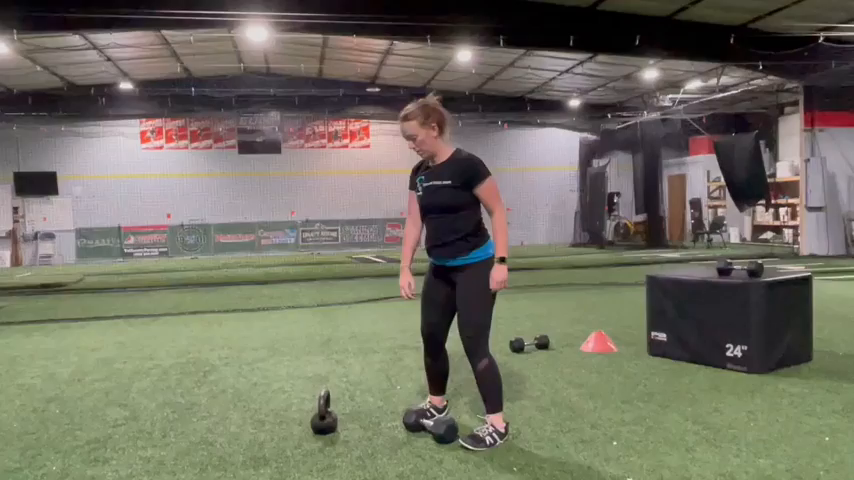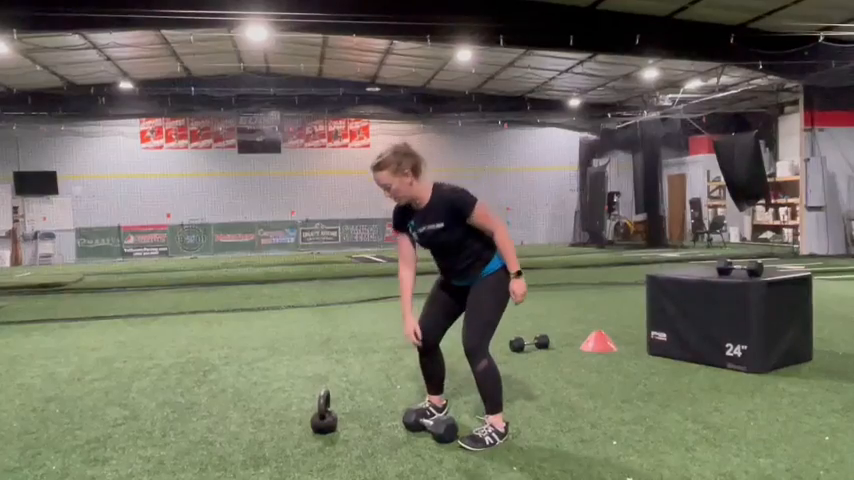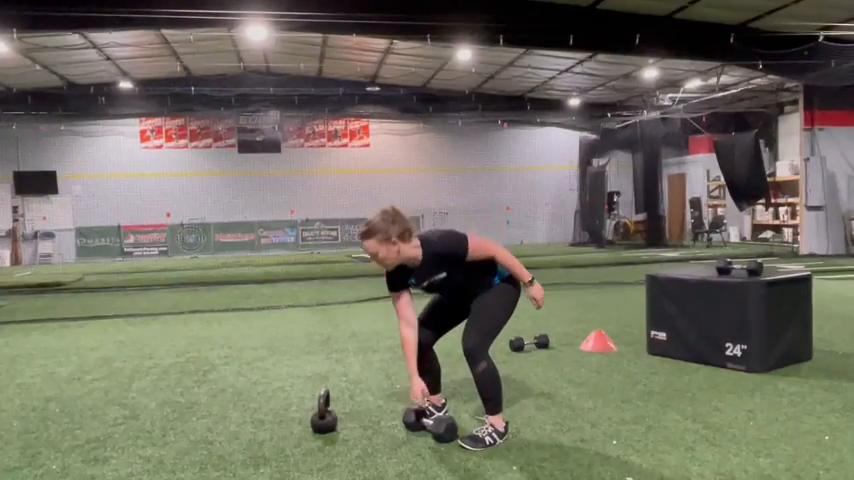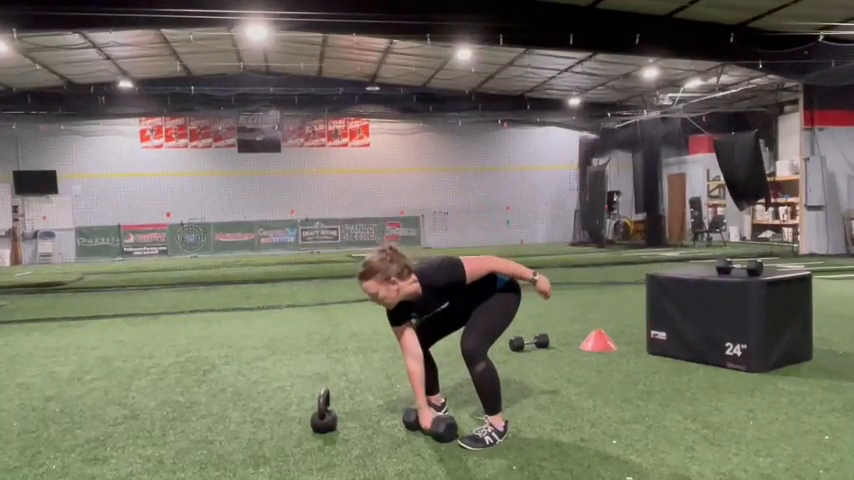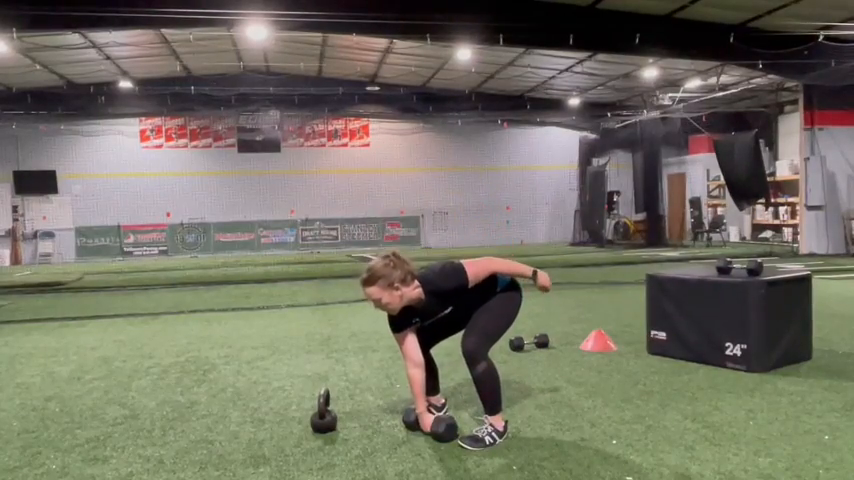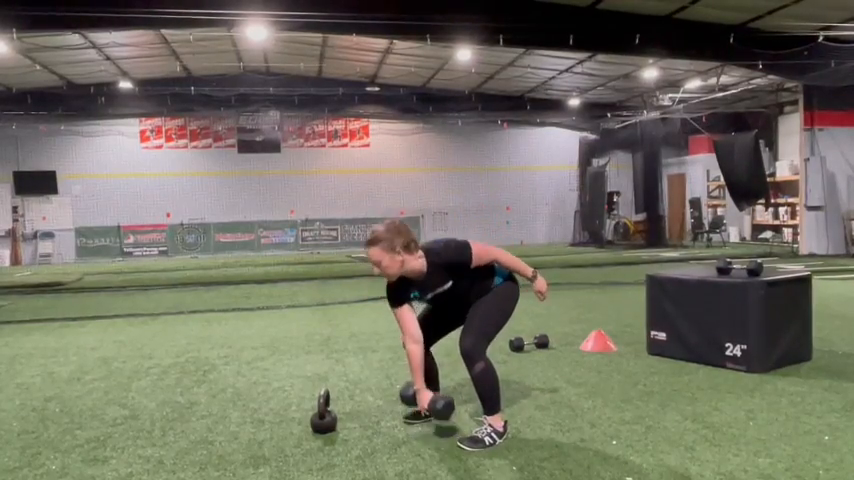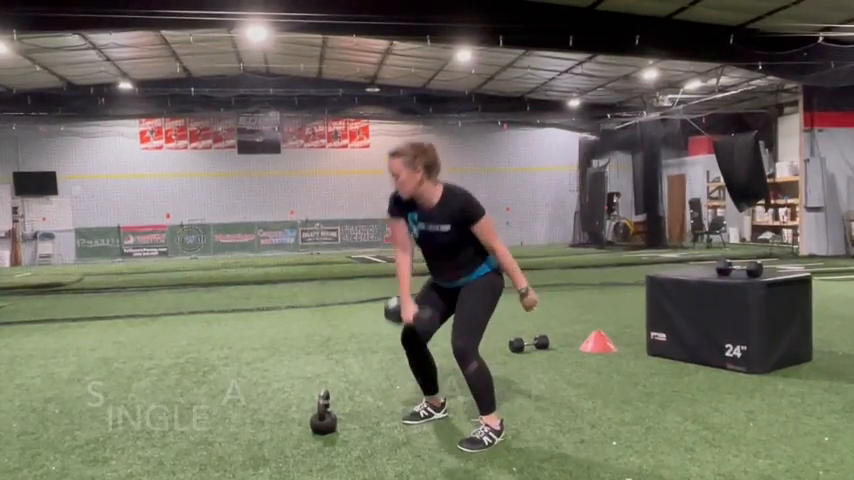
dt=0.3s
person 1, frame 1
left shoulder: (467, 165)
right shoulder: (419, 173)
left elbow: (498, 213)
right elbow: (414, 223)
left wrist: (501, 261)
right wrist: (405, 269)
left hip: (475, 267)
right hip: (440, 270)
left knee: (474, 343)
right knee: (431, 336)
left ankle: (497, 424)
right ankle: (437, 404)
person 1, frame 2
left shoulder: (452, 198)
right shoulder: (403, 214)
left elbow: (497, 230)
right elbow: (406, 265)
left wrist: (516, 275)
right wrist: (407, 316)
left hip: (488, 277)
right hip: (453, 281)
left knee: (474, 345)
right knee: (424, 336)
left ankle: (498, 425)
right ankle: (437, 403)
person 1, frame 3
left shoulder: (441, 245)
right shoulder: (397, 274)
left elbow: (495, 250)
right elbow: (409, 327)
left wrist: (529, 283)
right wrist: (415, 378)
left hip: (498, 285)
left knee: (473, 345)
right knee: (423, 338)
left ankle: (497, 425)
right ankle: (436, 403)
person 1, frame 4
left shoulder: (438, 275)
right shoulder: (399, 308)
left elbow: (490, 263)
right elbow: (413, 357)
left wrist: (534, 278)
right wrist: (422, 407)
left hip: (500, 292)
left knee: (471, 348)
right knee: (418, 341)
left ankle: (497, 424)
right ankle: (436, 402)
person 1, frame 5
left shoulder: (440, 281)
right shoulder: (401, 315)
left elbow: (490, 264)
right elbow: (414, 363)
left wrist: (534, 275)
right wrist: (422, 411)
left hip: (501, 294)
left knee: (472, 347)
right knee: (418, 343)
left ankle: (496, 425)
right ankle: (435, 403)
person 1, frame 6
left shoulder: (444, 254)
right shoulder: (398, 288)
left elbow: (494, 253)
right elbow: (413, 340)
left wrist: (534, 277)
right wrist: (420, 389)
left hip: (497, 289)
left knee: (470, 346)
right knee: (421, 336)
left ankle: (496, 424)
person 1, frame 7
left shoulder: (461, 204)
right shoulder: (399, 204)
left elbow: (495, 247)
right elbow: (403, 253)
left wrist: (523, 288)
right wrist: (407, 300)
left hip: (478, 280)
right hip: (442, 282)
left knee: (463, 346)
right knee: (412, 337)
left ankle: (493, 425)
right ankle: (433, 403)
